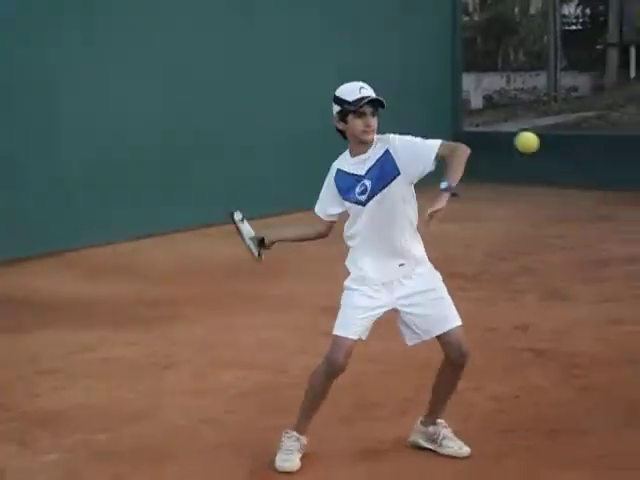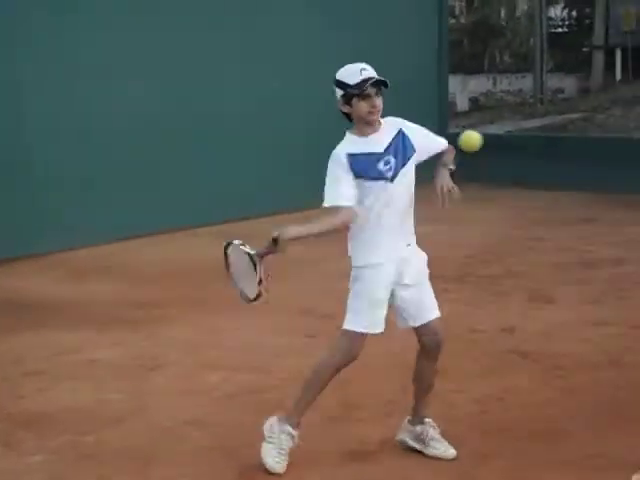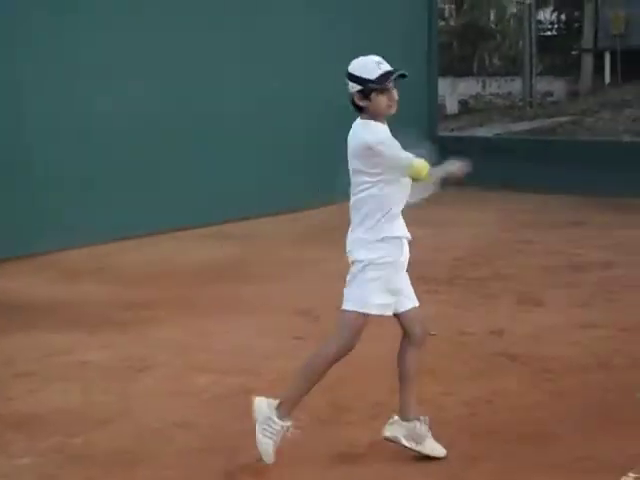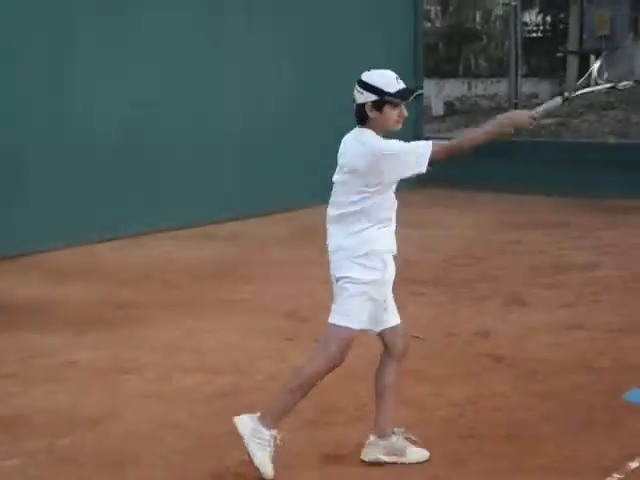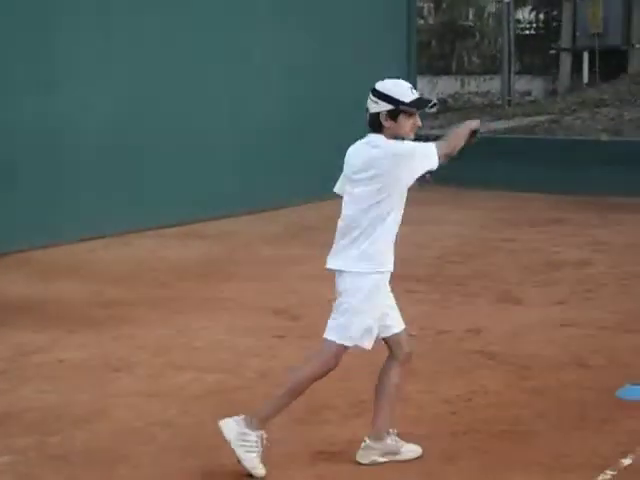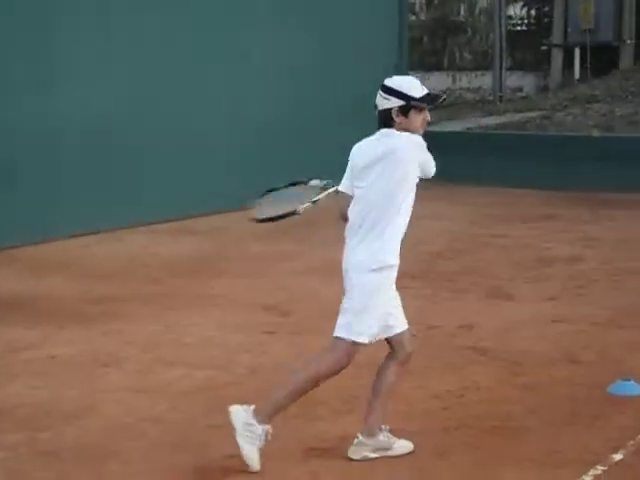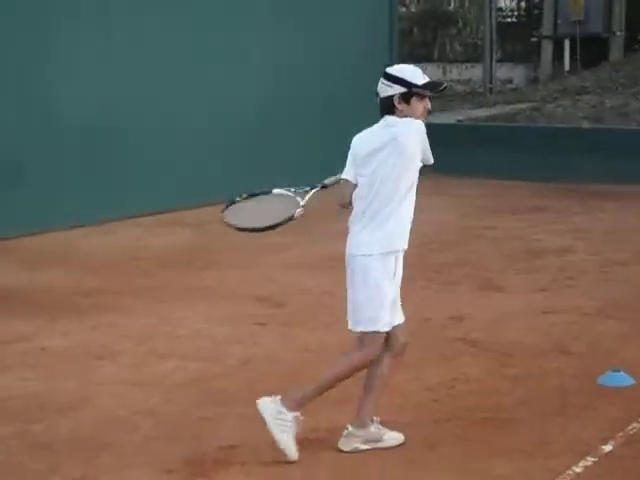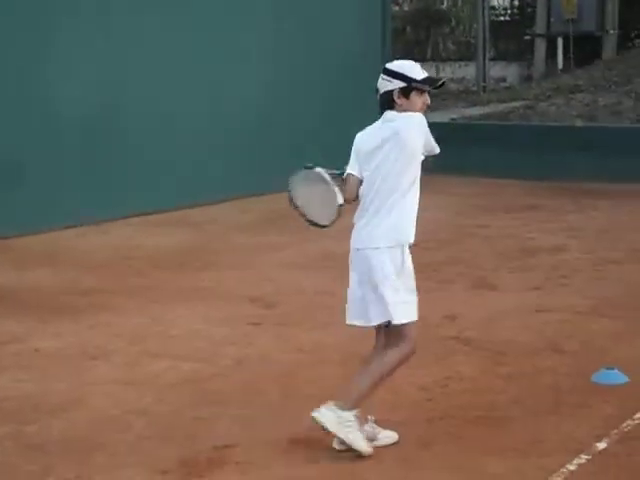
dt=0.1s
person 1, frame 1
left shoulder: (397, 147)
right shoulder: (338, 172)
left elbow: (458, 151)
right elbow: (322, 227)
left wrist: (446, 192)
right wrist: (275, 236)
left hip: (414, 270)
right hip: (366, 277)
left knee: (458, 351)
right knee: (336, 360)
left ankle: (429, 426)
right ankle: (295, 436)
person 1, frame 2
left shoulder: (402, 130)
right shoulder: (344, 156)
left elbow: (445, 150)
right elbow: (341, 218)
left wrist: (443, 176)
right wrist: (295, 232)
left hip: (405, 255)
right hip: (374, 260)
left knee: (432, 342)
right knee: (346, 351)
left ankle: (418, 425)
right ankle: (285, 427)
person 1, frame 3
left shoulder: (375, 128)
right shoulder: (370, 137)
right elbow: (413, 170)
left wrist: (419, 166)
right wrist: (444, 169)
left hip: (390, 244)
right hip: (376, 247)
left knee: (415, 332)
right knee: (346, 337)
left ankle: (408, 421)
right ankle: (279, 412)
person 1, frame 4
left shoulder: (354, 141)
right shoulder: (381, 150)
right elbow: (445, 149)
right wrist: (504, 121)
left hip: (368, 259)
right hip: (363, 264)
left knee: (396, 347)
right knee: (333, 352)
left ankle: (383, 438)
right ankle: (264, 425)
person 1, frame 5
left shoulder: (359, 152)
right shoulder: (400, 157)
left elbow: (343, 199)
right elbow: (448, 148)
right wrist: (468, 125)
left hip: (367, 269)
right hip: (366, 270)
left knee: (401, 351)
right knee: (327, 359)
left ankle: (379, 440)
right ankle: (250, 427)
person 1, frame 6
left shoulder: (361, 149)
right shoulder: (413, 145)
left elbow: (343, 209)
right elbow: (426, 169)
left hip: (367, 263)
right hip: (374, 266)
left knee: (401, 350)
right knee: (338, 356)
left ankle: (370, 436)
right ankle: (257, 417)
person 1, frame 7
left shoulder: (362, 139)
right shoulder: (413, 131)
left elbow: (346, 199)
left hip: (364, 249)
right hip: (380, 252)
left knee: (394, 342)
right knee: (369, 350)
left ankle: (362, 426)
right ankle: (286, 407)
person 1, frame 8
left shoulder: (365, 135)
right shoulder: (413, 123)
left elbow: (350, 193)
right elbow: (429, 153)
left hip: (364, 244)
right hip: (388, 245)
left knee: (386, 340)
right knee: (405, 342)
left ankle: (358, 425)
right ankle: (340, 410)
